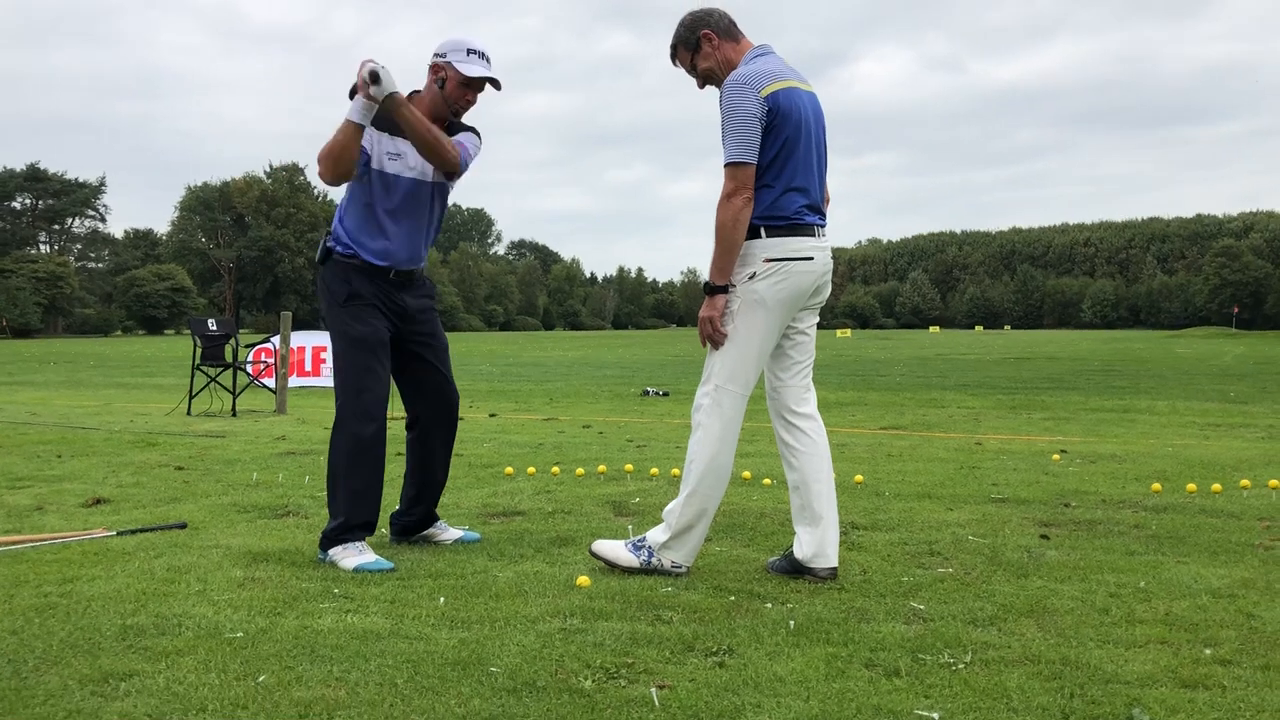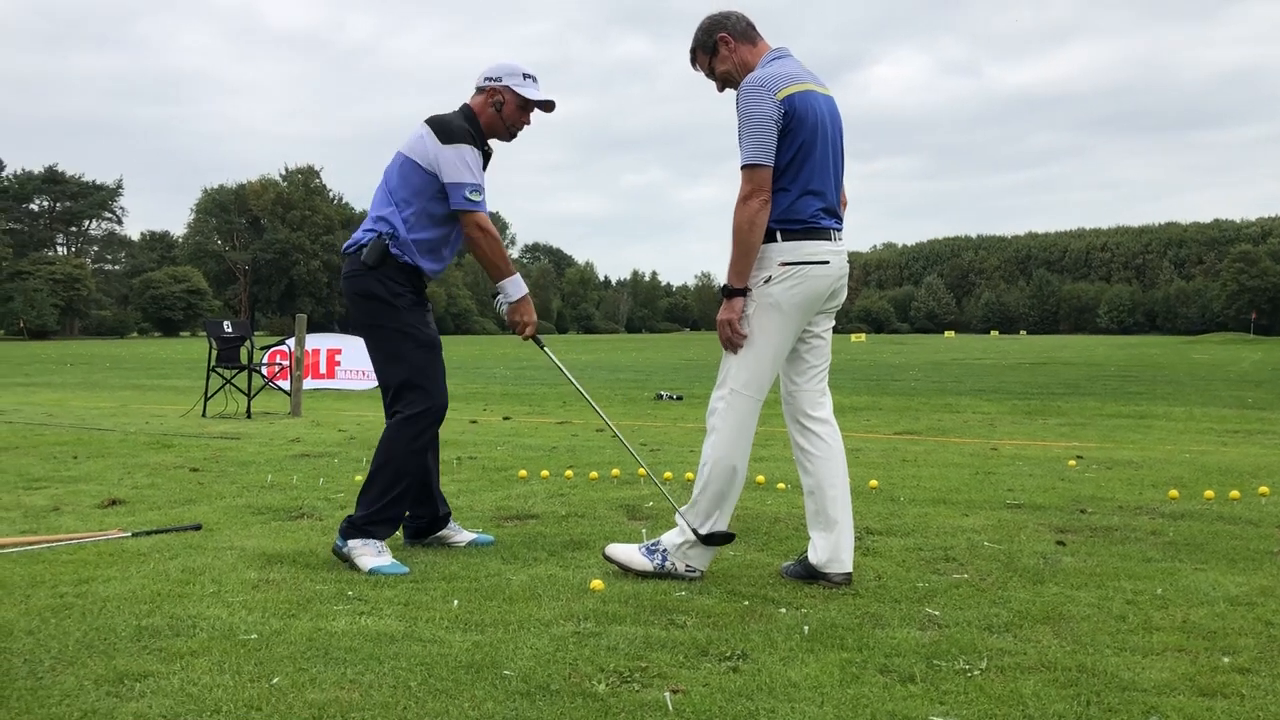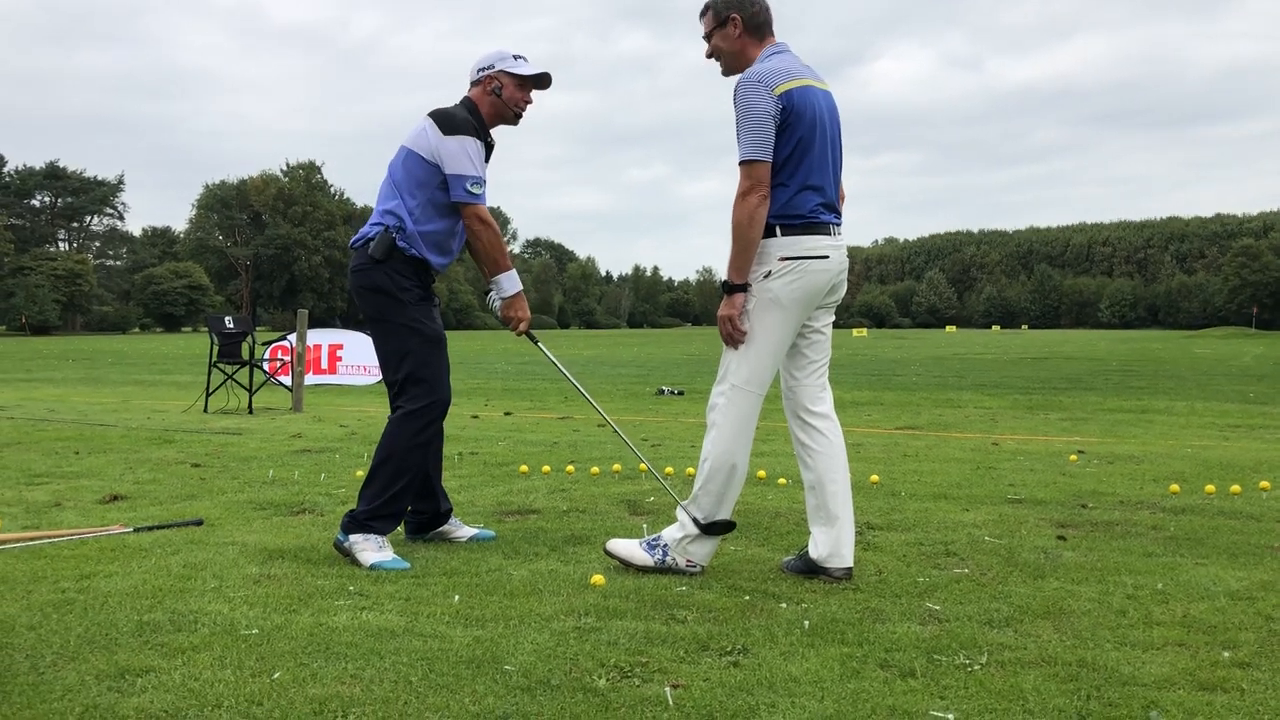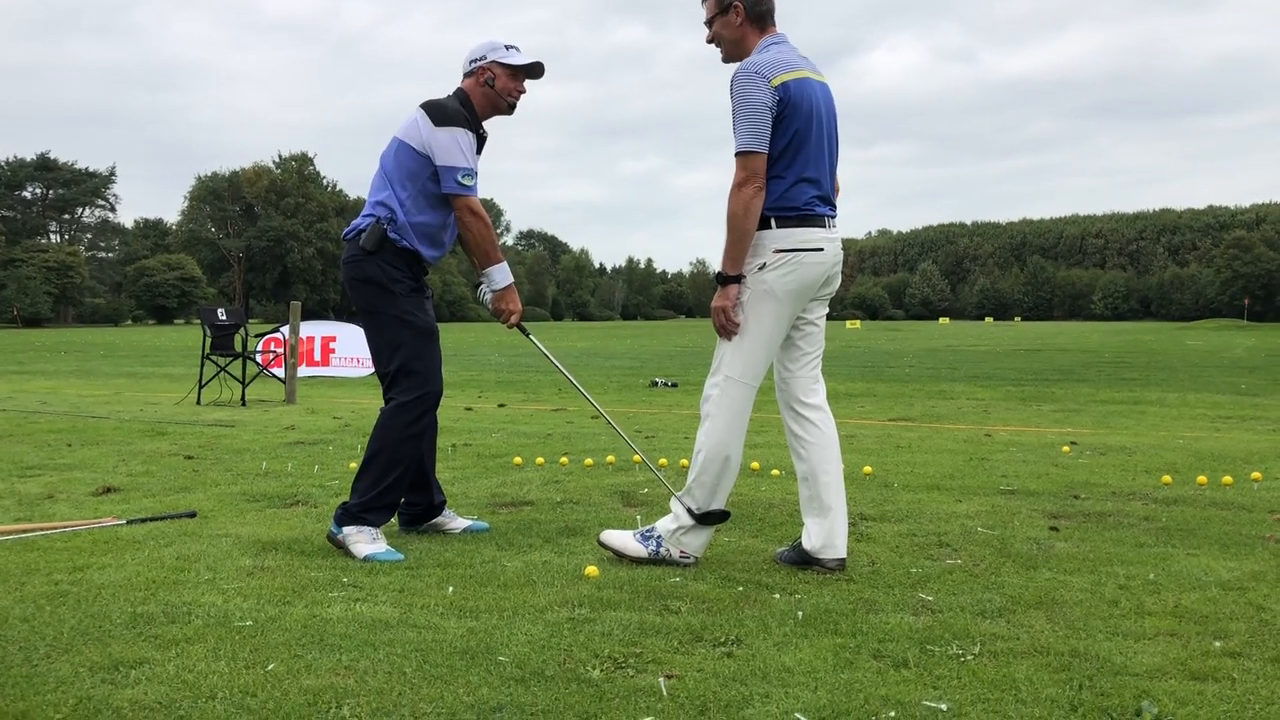
dt=0.5s
person 1, frame 1
left shoulder: (744, 84)
right shoulder: (797, 83)
left elbow: (738, 195)
left wrist: (715, 289)
left hip: (769, 259)
right hip: (811, 256)
left knee: (719, 403)
right knee: (796, 404)
left ankle: (671, 548)
right ankle: (817, 549)
person 1, frame 2
left shoulder: (760, 86)
right shoulder: (816, 87)
left elbow: (756, 197)
left wrist: (734, 291)
left hip: (785, 262)
right hip: (829, 260)
left knee: (734, 406)
right knee: (812, 408)
left ankle: (687, 549)
right ankle: (831, 554)
person 1, frame 3
left shoulder: (758, 83)
right shoulder: (814, 82)
left elbow: (754, 193)
left wrist: (734, 287)
left hip: (784, 258)
right hip: (828, 256)
left knee: (734, 403)
right knee: (812, 405)
left ankle: (686, 546)
right ankle: (832, 549)
person 1, frame 4
left shoulder: (756, 73)
right shoulder: (812, 73)
left elbow: (750, 184)
left wrist: (728, 278)
left hip: (779, 250)
right hip: (822, 247)
left knee: (728, 393)
right knee: (805, 396)
left ankle: (681, 536)
right ankle: (825, 540)
person 2, frame 1
left shoulder: (464, 137)
right shoulder: (375, 118)
left elbow: (445, 164)
right elbow: (330, 171)
left wrist: (397, 100)
right wrist: (360, 106)
left hip: (408, 284)
right hip: (352, 279)
left knee: (437, 403)
right knee: (364, 403)
left ankle: (416, 520)
right ankle: (343, 536)
person 2, frame 2
left shoulder: (467, 146)
right shoulder: (453, 136)
left elbow: (482, 230)
right elbow: (475, 229)
left wrist: (513, 294)
right wrist: (516, 292)
left hip: (396, 280)
right hip: (383, 278)
left knee: (422, 401)
right knee: (421, 403)
left ankle: (427, 520)
right ankle: (363, 532)
person 2, frame 3
left shoulder: (467, 134)
right shoulder: (457, 127)
left elbow: (471, 227)
right elbow: (478, 221)
left wrist: (501, 290)
right wrist: (512, 289)
left hip: (403, 274)
right hip: (391, 271)
left knee: (426, 397)
right knee: (423, 397)
left ankle: (429, 515)
right ankle: (364, 527)
person 2, frame 4
left shoulder: (459, 126)
right shoulder: (448, 118)
left elbow: (462, 218)
right elbow: (469, 212)
left wrist: (491, 282)
right wrist: (503, 281)
left hip: (398, 266)
right hip: (383, 262)
left knee: (420, 388)
right knee: (415, 389)
left ankle: (421, 506)
right ankle: (357, 519)
